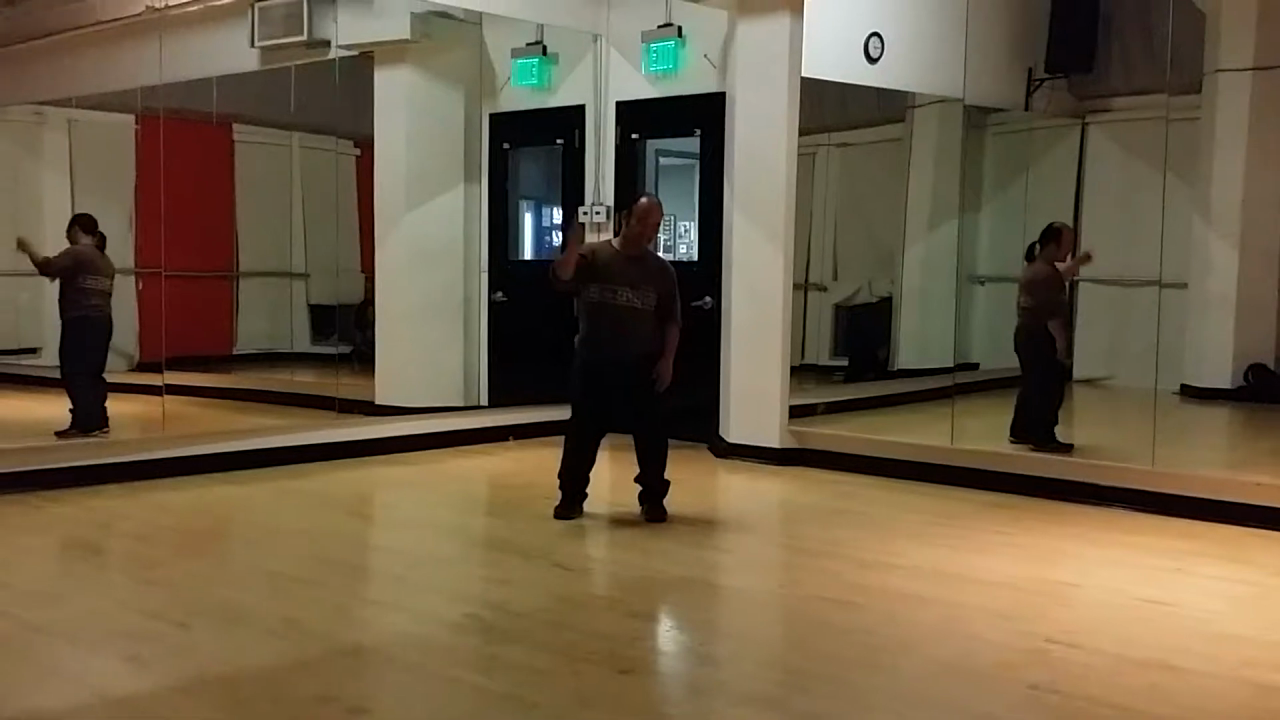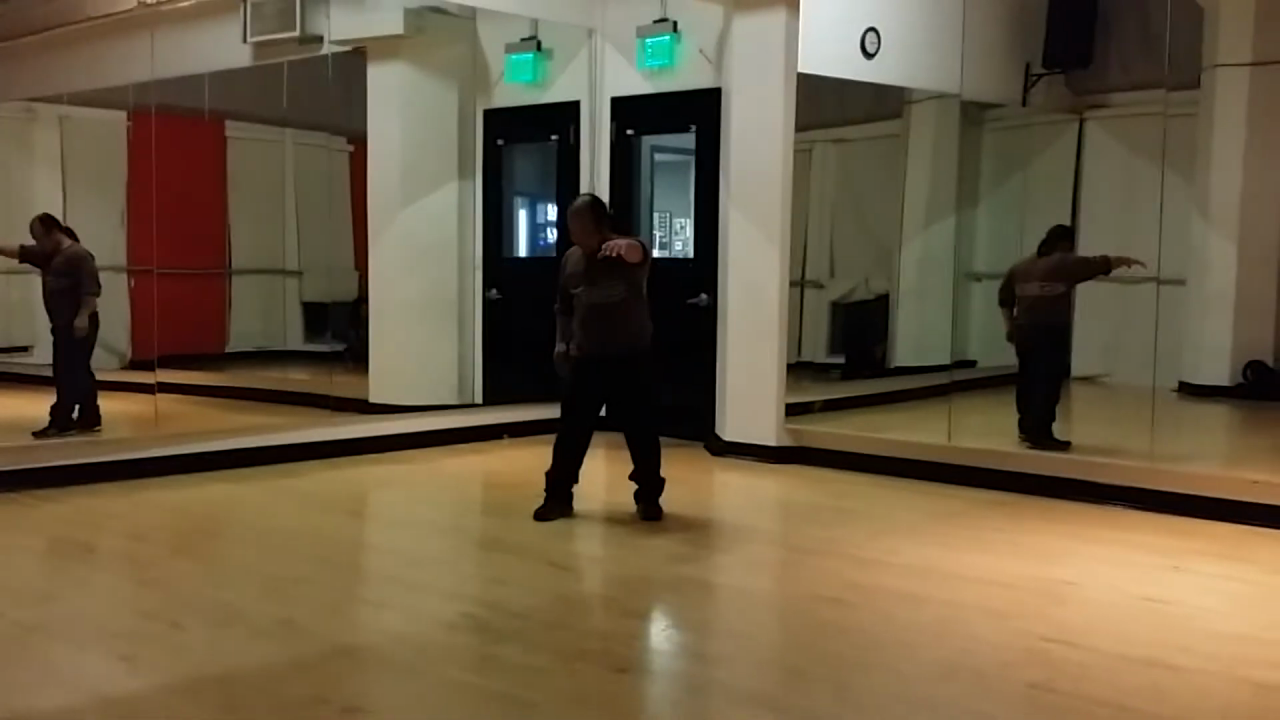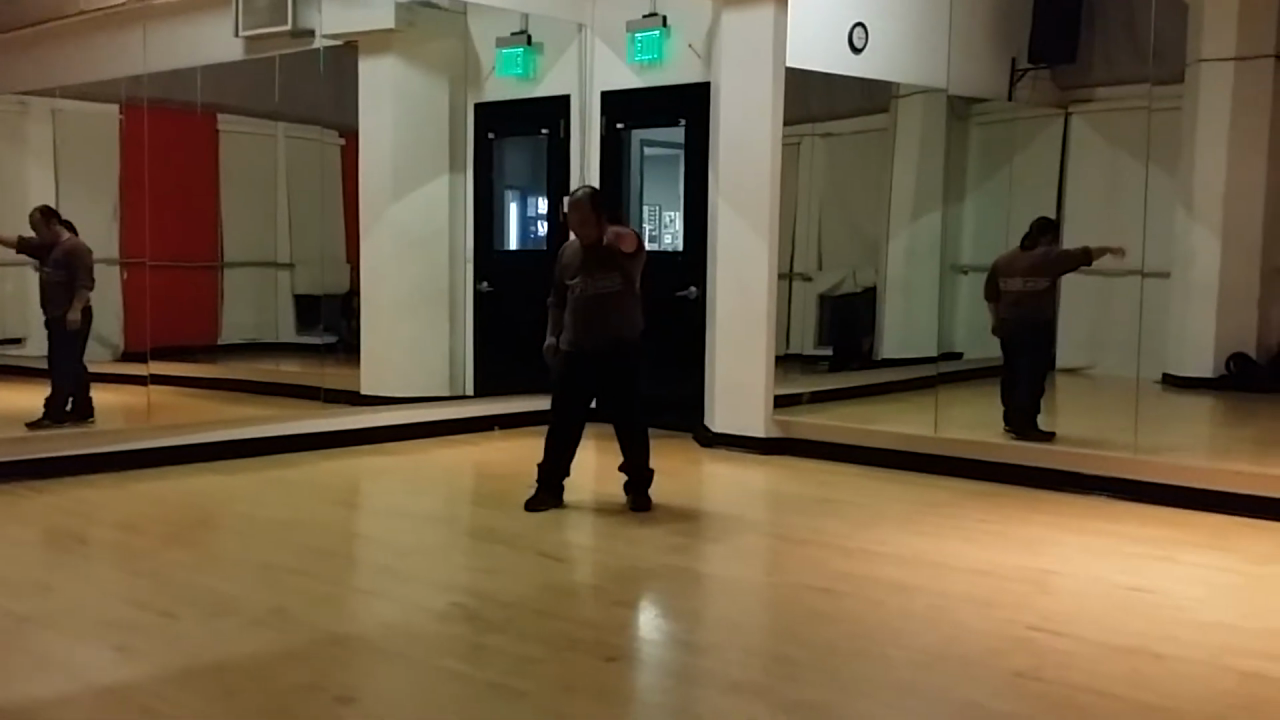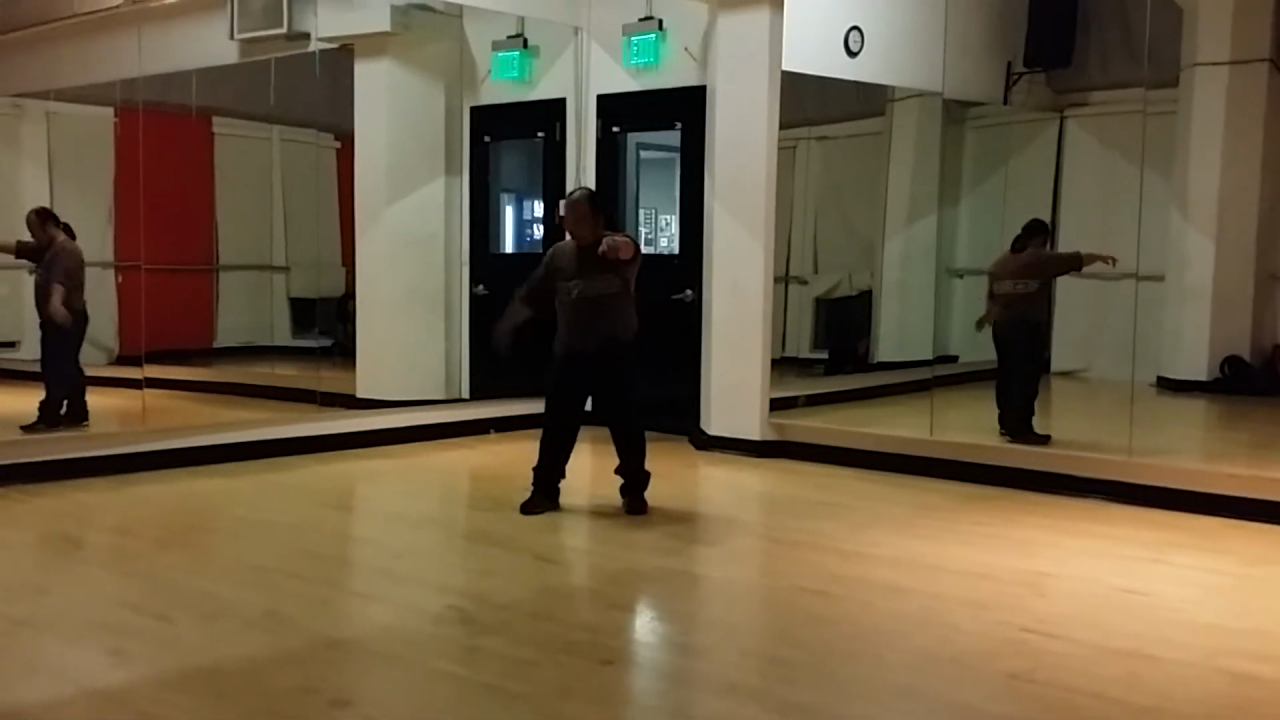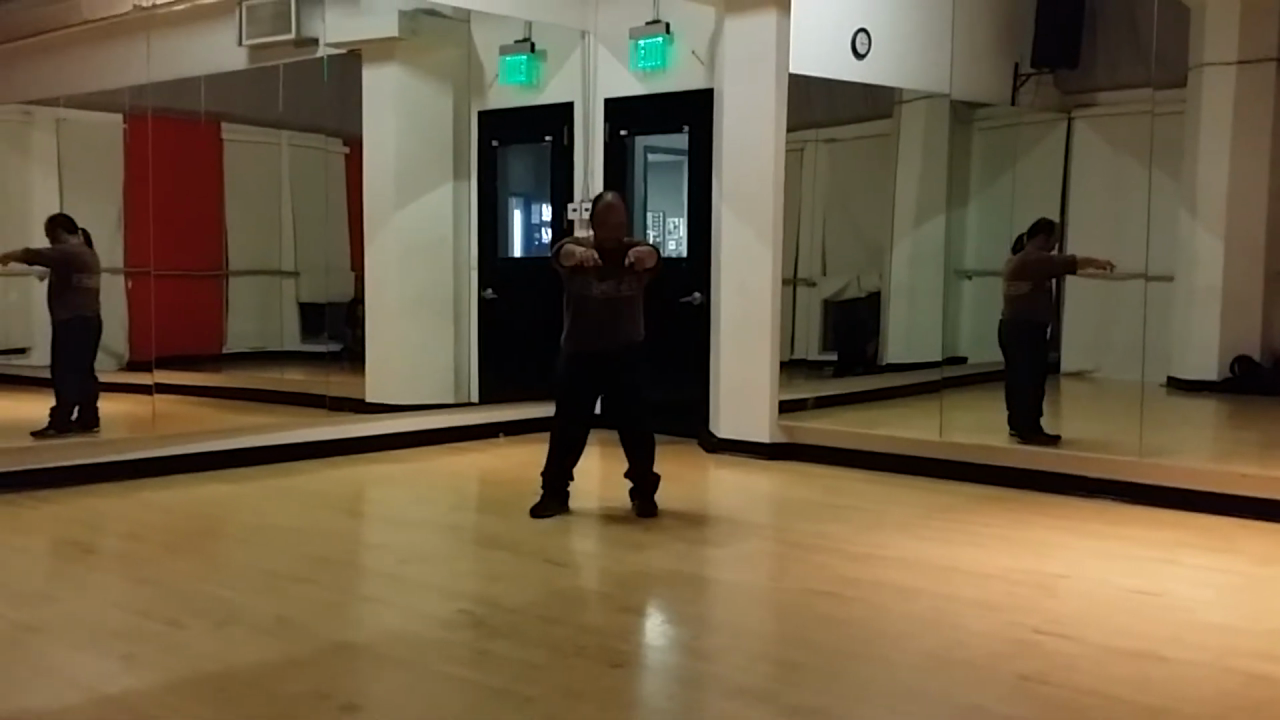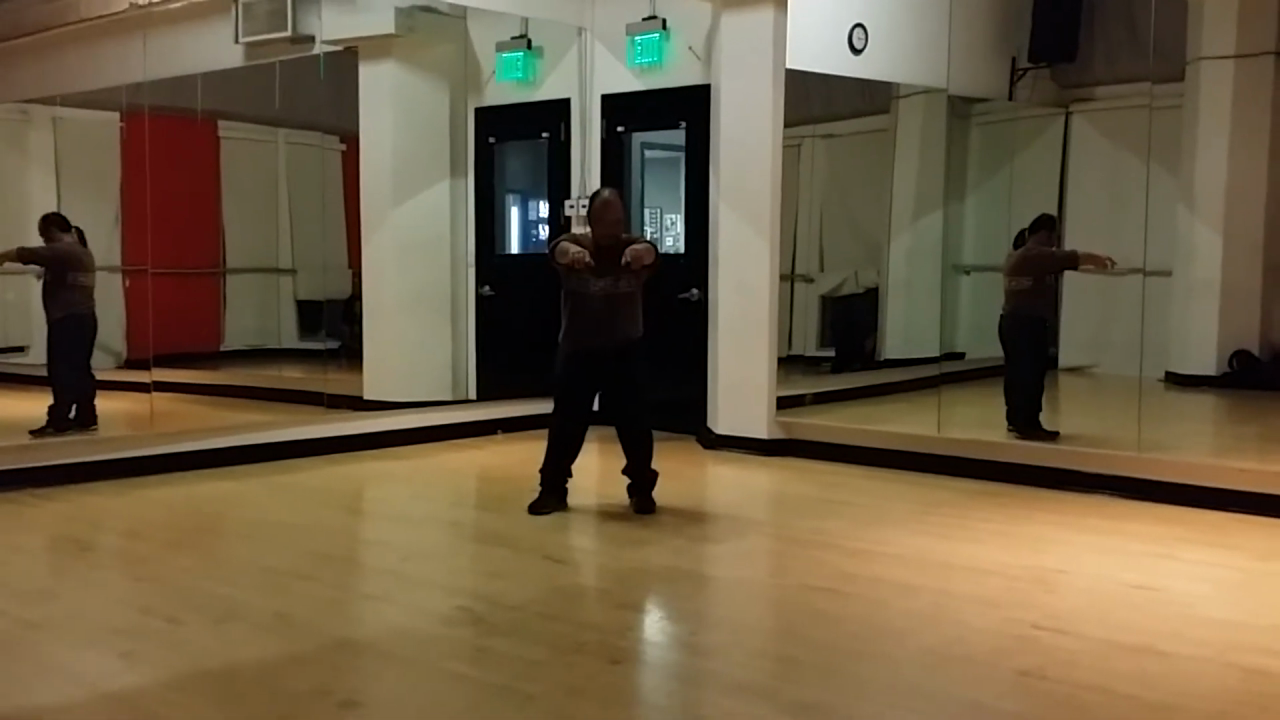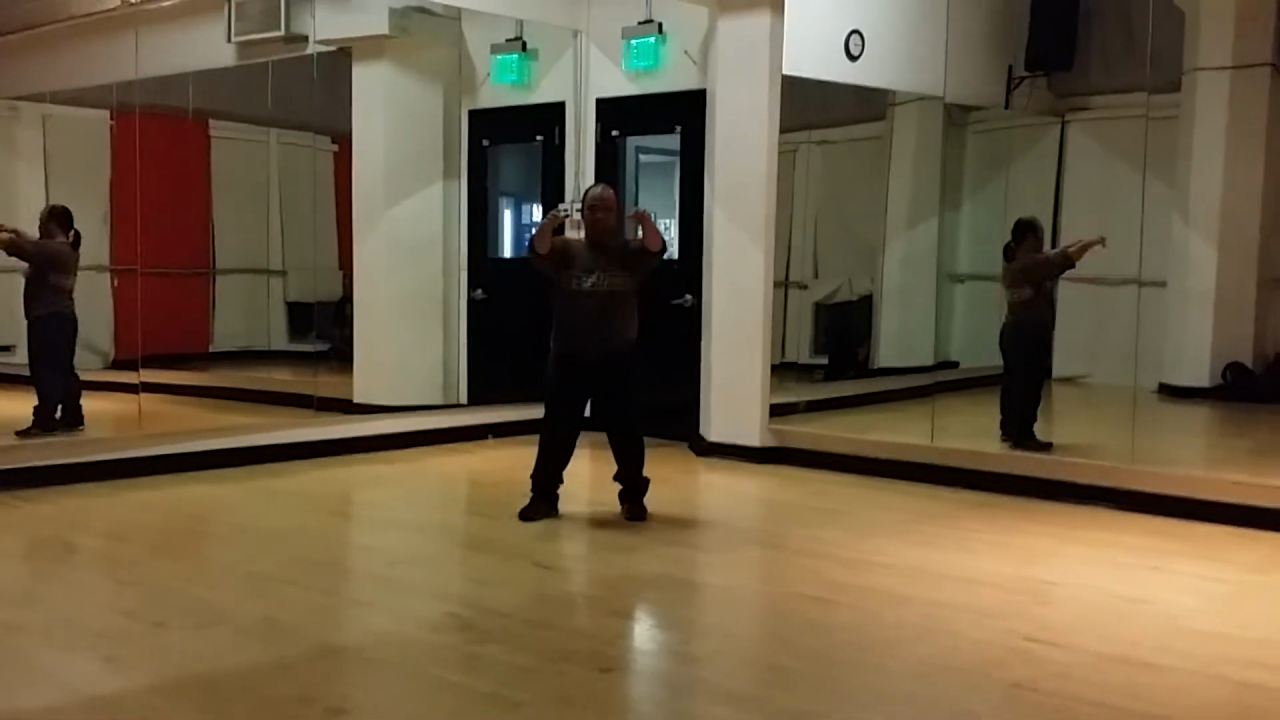
dt=0.7s
person 1, frame 1
left shoulder: (661, 270)
right shoulder: (592, 255)
left elbow: (671, 320)
right elbow: (561, 278)
left wrist: (667, 359)
right wrist: (571, 250)
left hip: (642, 365)
right hip: (594, 362)
left knee: (651, 433)
right knee: (584, 430)
left ankle: (653, 498)
right ankle: (571, 496)
person 1, frame 2
left shoulder: (625, 256)
right shoulder: (570, 260)
left elbow: (637, 253)
right elbow: (564, 307)
left wrist: (621, 244)
right wrist: (561, 342)
left hip: (631, 359)
right hip: (585, 359)
left knee: (641, 430)
right knee: (572, 428)
left ankle: (649, 496)
right ankle: (558, 496)
person 1, frame 3
left shoulder: (622, 248)
right shoulder: (567, 252)
left elbow: (633, 245)
right elbow: (558, 299)
left wrist: (620, 235)
right wrist: (552, 335)
left hip: (620, 351)
right hip: (574, 352)
left knee: (629, 421)
right knee: (563, 421)
left ankle: (638, 487)
right ankle: (549, 487)
person 1, frame 4
left shoulder: (620, 251)
right shoulder: (558, 254)
left elbow: (626, 250)
right elbow: (532, 295)
left wrist: (616, 244)
right wrist: (509, 324)
left hip: (618, 355)
right hip: (570, 355)
left knee: (625, 425)
right knee: (557, 424)
left ankle: (634, 489)
right ankle: (545, 489)
person 1, frame 5
left shoulder: (635, 252)
right shoulder: (575, 251)
left elbow: (652, 257)
right elbow: (562, 253)
left wrist: (642, 255)
right wrist: (578, 252)
left hip: (625, 356)
right hip: (579, 355)
left knee: (636, 427)
right knee: (567, 426)
left ankle: (644, 492)
right ankle: (554, 493)
person 1, frame 6
left shoulder: (632, 248)
right shoulder: (574, 246)
left elbow: (650, 252)
right elbow: (557, 249)
left wrist: (639, 251)
right wrist: (572, 251)
left hip: (624, 353)
right hip: (577, 352)
left knee: (634, 424)
right knee: (566, 423)
left ankle: (642, 489)
right ankle: (552, 489)
person 1, frame 7
left shoulder: (629, 252)
right shoulder: (566, 249)
left elbow: (655, 250)
right elbow: (539, 251)
left wrist: (647, 226)
right wrist: (547, 228)
left hip: (617, 358)
right hip: (568, 358)
left knee: (625, 430)
right knee: (557, 429)
left ankle: (633, 496)
right ankle: (544, 496)
person 2, frame 1
left shoulder: (1036, 266)
right shoulder: (1045, 274)
left elbow: (1059, 277)
right elbow: (1051, 313)
left wrist: (1078, 264)
right wrist: (1061, 340)
left hip: (1027, 336)
right hip: (1040, 339)
left knee: (1032, 386)
right knee: (1049, 388)
left ankle: (1021, 431)
right ankle: (1043, 438)
person 2, frame 2
left shoulder: (1019, 268)
right shoulder: (1066, 263)
left elbow: (1005, 300)
right elbow: (1102, 263)
left wrist: (1010, 326)
right wrist: (1127, 260)
left hip: (1023, 330)
right hip: (1051, 332)
left knee: (1028, 380)
right knee: (1047, 383)
left ankle: (1027, 428)
right ankle: (1040, 435)
person 2, frame 3
left shoulder: (1003, 260)
right shoulder: (1050, 257)
left elbow: (991, 295)
right elbow: (1085, 255)
left wrist: (996, 320)
right wrist: (1110, 250)
left hip: (1008, 325)
right hip: (1036, 327)
left knee: (1013, 372)
right knee: (1033, 375)
left ankle: (1012, 420)
right ankle: (1024, 426)
person 2, frame 4
left shoulder: (1000, 262)
right shoulder: (1040, 259)
left elbow: (992, 295)
right elbow: (1076, 260)
left wrist: (990, 315)
right wrist: (1101, 257)
left hip: (1003, 326)
right hip: (1028, 328)
left knee: (1007, 376)
right knee: (1026, 378)
left ankle: (1007, 424)
right ankle: (1020, 430)
person 2, frame 5
left shoulder: (1016, 260)
right shoulder: (1036, 260)
left elbow: (1060, 265)
right elbow: (1071, 263)
right wrist: (1098, 262)
left hip: (1011, 327)
right hip: (1028, 329)
left knee: (1017, 377)
right knee: (1032, 379)
left ankle: (1017, 424)
right ankle: (1029, 430)
person 2, frame 6
left shoulder: (1015, 255)
right shoulder: (1039, 255)
right elbow: (1077, 258)
left wrist: (1094, 261)
right wrist: (1101, 259)
left hip: (1011, 321)
right hip: (1030, 324)
left knee: (1016, 372)
right knee: (1031, 374)
left ankle: (1016, 419)
right ankle: (1028, 425)
person 2, frame 7
left shoulder: (1012, 264)
right shoulder: (1034, 263)
right elbow: (1070, 257)
left wrist: (1074, 244)
right wrist: (1092, 242)
left hip: (1012, 330)
right hip: (1031, 332)
left knee: (1014, 382)
right knee: (1029, 383)
left ankle: (1010, 429)
right ankle: (1022, 435)
person 3, frame 1
left shoulder: (76, 253)
right shoulder: (105, 260)
left elbow: (48, 267)
left wrist: (28, 248)
left hip: (80, 323)
right hip: (102, 321)
left knee: (76, 375)
right knee: (92, 374)
left ankle: (85, 424)
right ankle: (99, 421)
person 3, frame 2
left shoulder: (79, 255)
right shoulder: (48, 255)
left elbow: (91, 289)
right elbow: (20, 252)
left wrist: (83, 317)
left hip: (78, 325)
right hip: (63, 324)
left knee: (67, 372)
right knee: (78, 372)
left ankle: (62, 422)
right ankle: (89, 419)
person 3, frame 3
left shoulder: (76, 248)
right shoulder: (47, 247)
left elbow: (85, 283)
right elbow: (19, 243)
left wrist: (76, 310)
left hip: (71, 318)
right hip: (57, 317)
left knee: (61, 364)
right knee: (70, 364)
left ankle: (55, 414)
right ankle: (82, 411)
person 3, frame 4
left shoulder: (66, 250)
right shoulder: (47, 248)
left elbow: (61, 280)
right elbow: (19, 248)
left wrist: (56, 304)
left hip: (65, 318)
right hip: (56, 319)
left knee: (56, 368)
right knee: (68, 367)
left ankle: (50, 418)
right ankle: (77, 414)
person 3, frame 5
left shoulder: (67, 252)
right shoulder: (88, 253)
left elbow: (31, 255)
right elbow: (42, 257)
left hip: (72, 323)
right hip: (89, 321)
left knee: (65, 373)
right knee: (83, 372)
left ankle: (60, 423)
right ankle: (88, 420)
person 3, frame 6
left shoulder: (61, 251)
right shoulder: (82, 251)
left elbow: (25, 254)
right elbow: (39, 257)
left hip: (67, 321)
right hip: (84, 319)
left knee: (62, 371)
right knee: (80, 370)
left ankle: (59, 421)
right ankle: (86, 418)
person 3, frame 7
left shoulder: (50, 250)
right shoulder: (68, 249)
left hip: (47, 319)
right hip: (64, 318)
left knee: (45, 371)
right knee: (63, 369)
left ankle: (46, 421)
right ankle: (72, 417)
